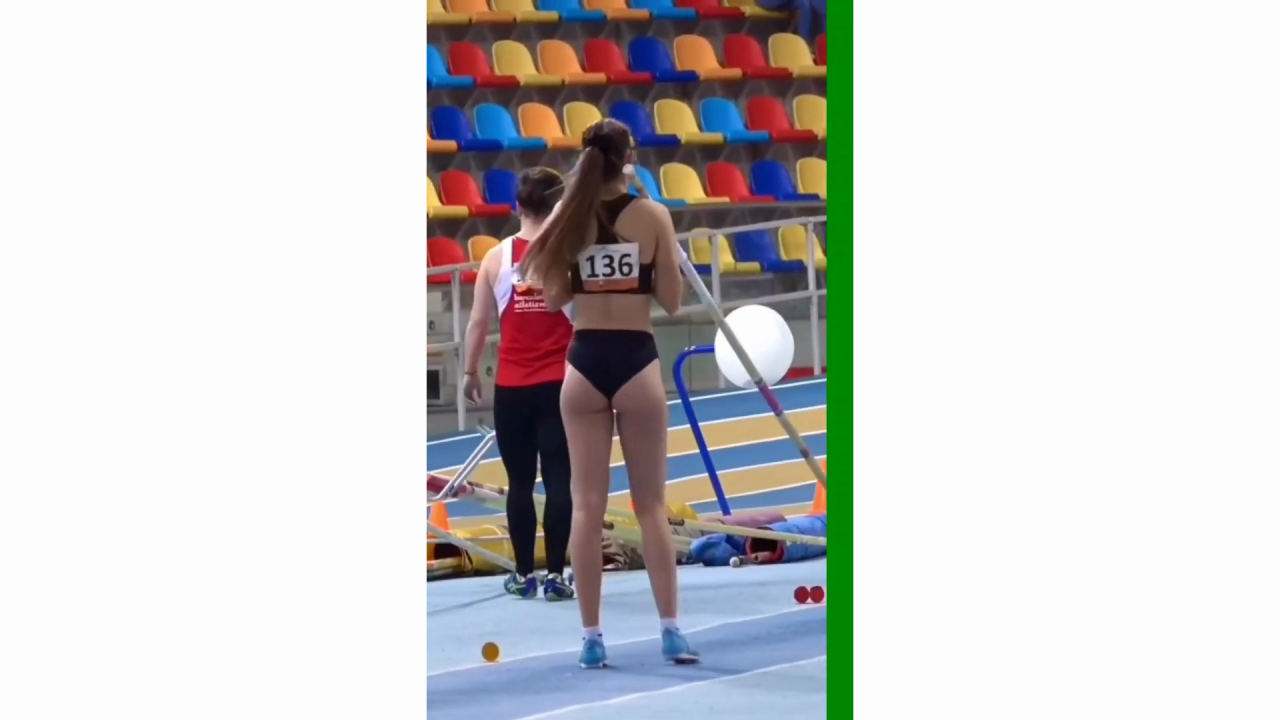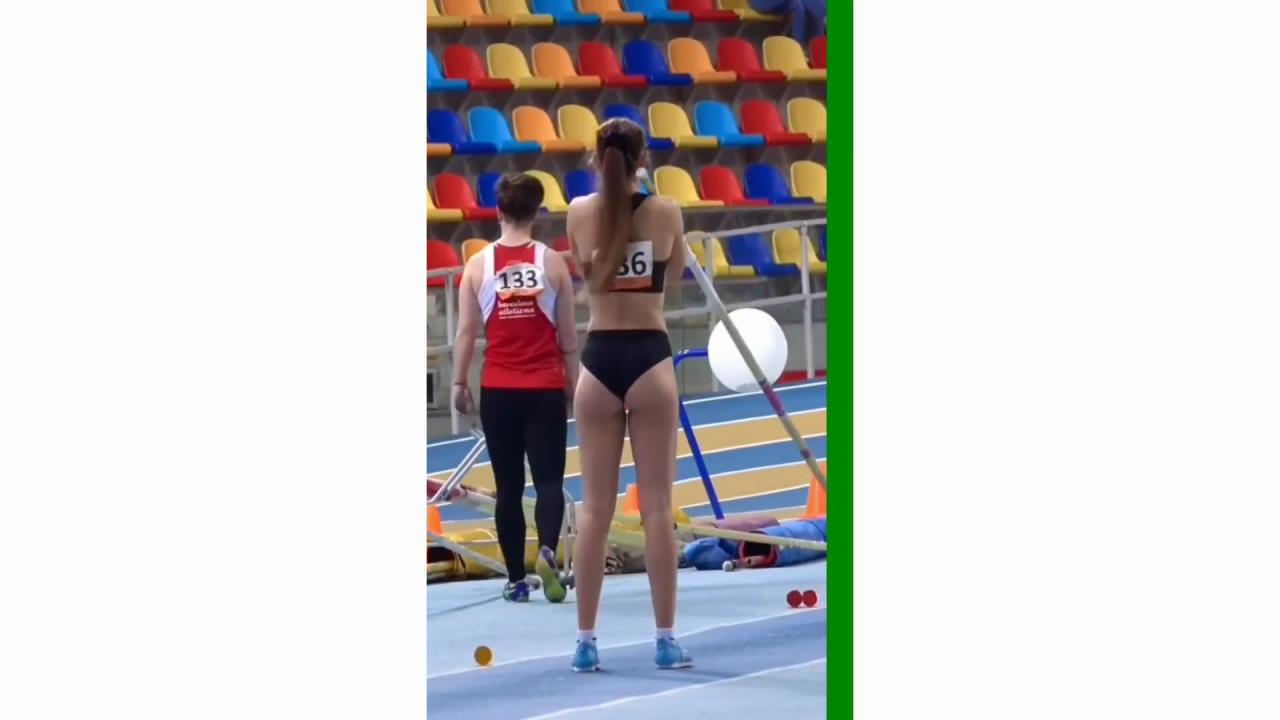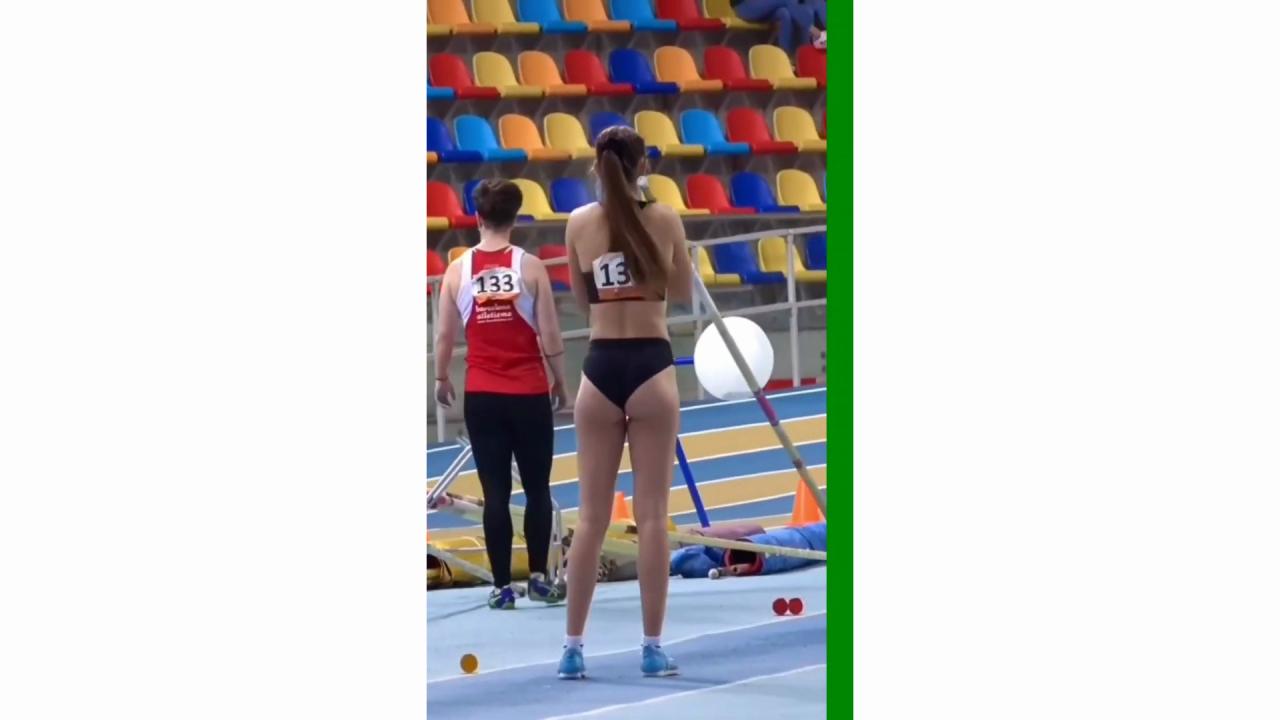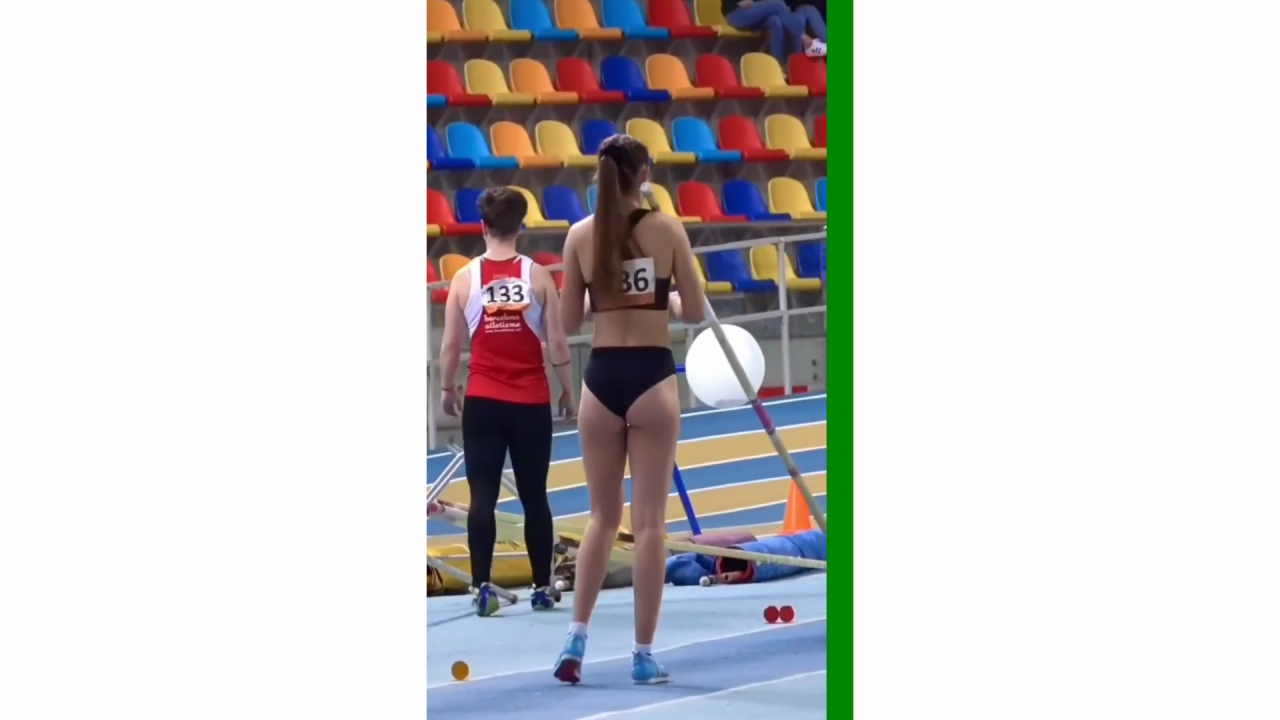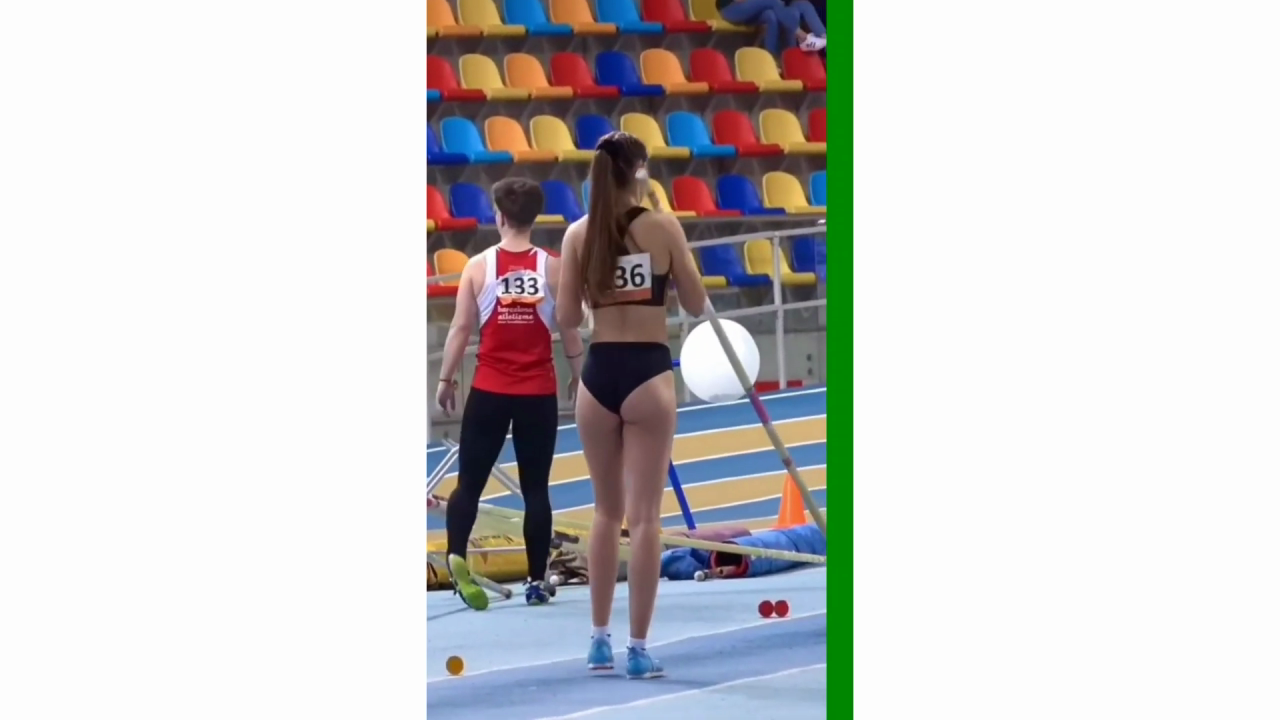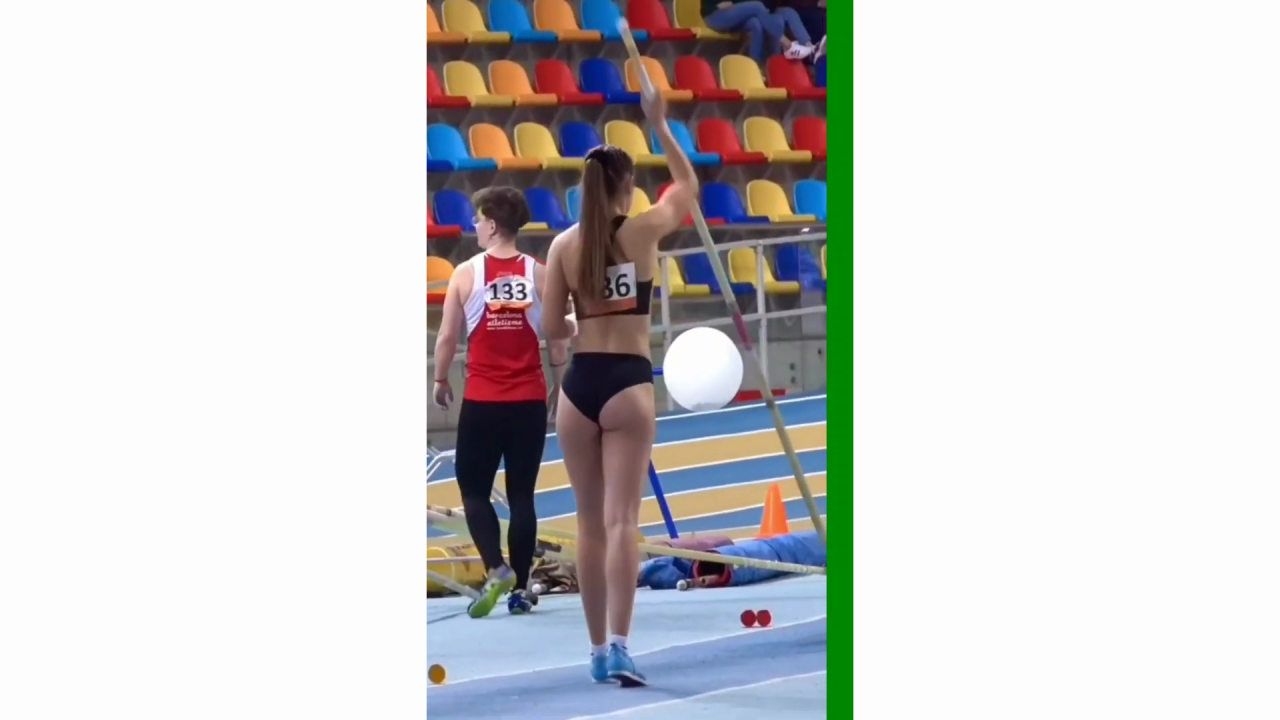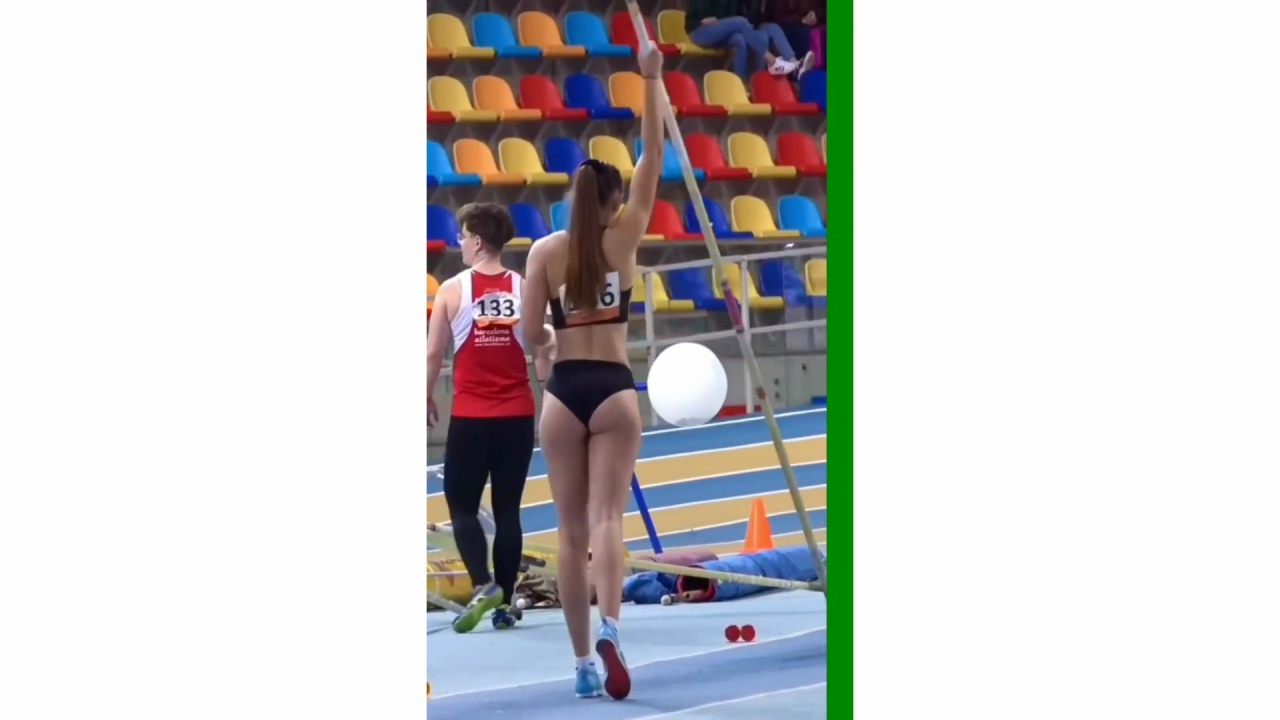
dt=0.3s
person 1, frame 1
left shoulder: (564, 215)
right shoulder: (652, 215)
left elbow: (557, 294)
right elbow: (674, 302)
left hip: (585, 364)
right hip: (636, 362)
left knee: (589, 505)
right knee: (651, 505)
left ankle: (591, 637)
right ankle: (671, 629)
person 1, frame 2
left shoulder: (580, 211)
right shoulder: (666, 211)
left hip: (599, 361)
right hip: (650, 360)
left knee: (595, 507)
right knee: (657, 506)
left ankle: (586, 640)
right ankle: (666, 639)
person 1, frame 3
left shoulder: (579, 222)
right shoulder: (666, 219)
left hip: (600, 370)
right hip: (651, 367)
left knee: (591, 516)
right knee: (652, 515)
left ankle: (572, 647)
right ankle: (653, 647)
person 1, frame 4
left shoulder: (580, 234)
right shoulder: (667, 228)
left elbow: (568, 321)
right elbow: (696, 311)
left hip: (601, 378)
right hip: (652, 378)
left knee: (602, 517)
right knee: (648, 522)
left ankle: (576, 636)
right ankle: (643, 655)
person 1, frame 5
left shoulder: (577, 234)
right shoulder: (661, 226)
left elbow: (565, 317)
right elbow: (697, 304)
left hip: (598, 375)
right hip: (648, 373)
left knee: (607, 511)
right knee: (643, 516)
left ankle: (600, 637)
right ankle: (638, 646)
person 1, frame 6
left shoulder: (564, 243)
right shoulder: (644, 229)
left elbow: (550, 328)
right elbow: (690, 190)
right wrist: (660, 123)
left hip: (579, 387)
right hip: (628, 386)
left knee: (591, 523)
right knee: (621, 520)
left ankle: (599, 649)
right ankle: (618, 645)
person 1, frame 7
left shoulder: (544, 250)
right shoulder: (624, 237)
left elbow: (530, 334)
right elbow: (652, 156)
right wrist: (650, 80)
left hip: (564, 395)
right hip: (615, 392)
left knee: (570, 532)
right knee: (606, 520)
left ankle: (582, 662)
right ankle: (609, 627)
person 2, frame 1
left shoulder: (496, 257)
left elbow: (478, 323)
left wrist: (470, 373)
left hip: (511, 386)
right hip: (558, 384)
left knee: (519, 482)
right knee: (556, 481)
left ankle: (524, 574)
right ankle: (554, 573)
person 2, frame 2
left shoulder: (478, 264)
right shoulder: (553, 262)
left elbow: (466, 331)
right elbow: (569, 330)
left wrist: (460, 383)
right wrist: (571, 379)
left hip: (498, 390)
right hip: (545, 390)
left knee: (508, 487)
right knee: (548, 481)
left ankle: (515, 580)
right ankle: (547, 550)
person 2, frame 3
left shoulder: (458, 270)
right shoulder: (530, 266)
left elbow: (445, 335)
right elbow: (550, 334)
left wrist: (441, 379)
right wrist: (561, 382)
left hip: (481, 395)
right hip: (529, 394)
left knee: (495, 492)
right knee: (537, 489)
left ankle: (502, 585)
right ankle: (539, 575)
person 2, frame 4
left shoulder: (464, 278)
right shoulder: (538, 277)
left elbow: (451, 344)
right elbow: (557, 343)
left wrist: (447, 389)
right wrist: (567, 391)
left hip: (482, 402)
right hip: (531, 402)
left knee: (482, 496)
right knee: (534, 498)
left ankle: (483, 584)
right ankle: (542, 587)
person 2, frame 5
left shoulder: (479, 266)
right shoulder: (552, 267)
left elbow: (461, 328)
right elbow: (570, 332)
left wrist: (445, 378)
right wrist: (578, 376)
left hip: (489, 391)
right hip: (539, 393)
left knee: (470, 481)
right knee: (535, 489)
left ankle: (457, 556)
right ankle: (537, 581)
person 2, frame 6
left shoulder: (466, 273)
right shoulder: (539, 274)
left elbow: (447, 336)
right elbow: (557, 340)
left wrist: (439, 380)
right wrist: (561, 385)
left hip: (482, 400)
right hip: (529, 401)
left knee: (474, 491)
right knee: (522, 496)
left ankle: (497, 570)
right ankle: (520, 589)
person 2, frame 7
left shoulder: (452, 290)
right shoulder: (525, 290)
left elbow: (434, 353)
left wrist: (427, 399)
left hip: (470, 417)
right hip: (517, 416)
left knee: (462, 509)
right knee: (507, 511)
left ankle: (484, 588)
right ankle: (504, 604)
